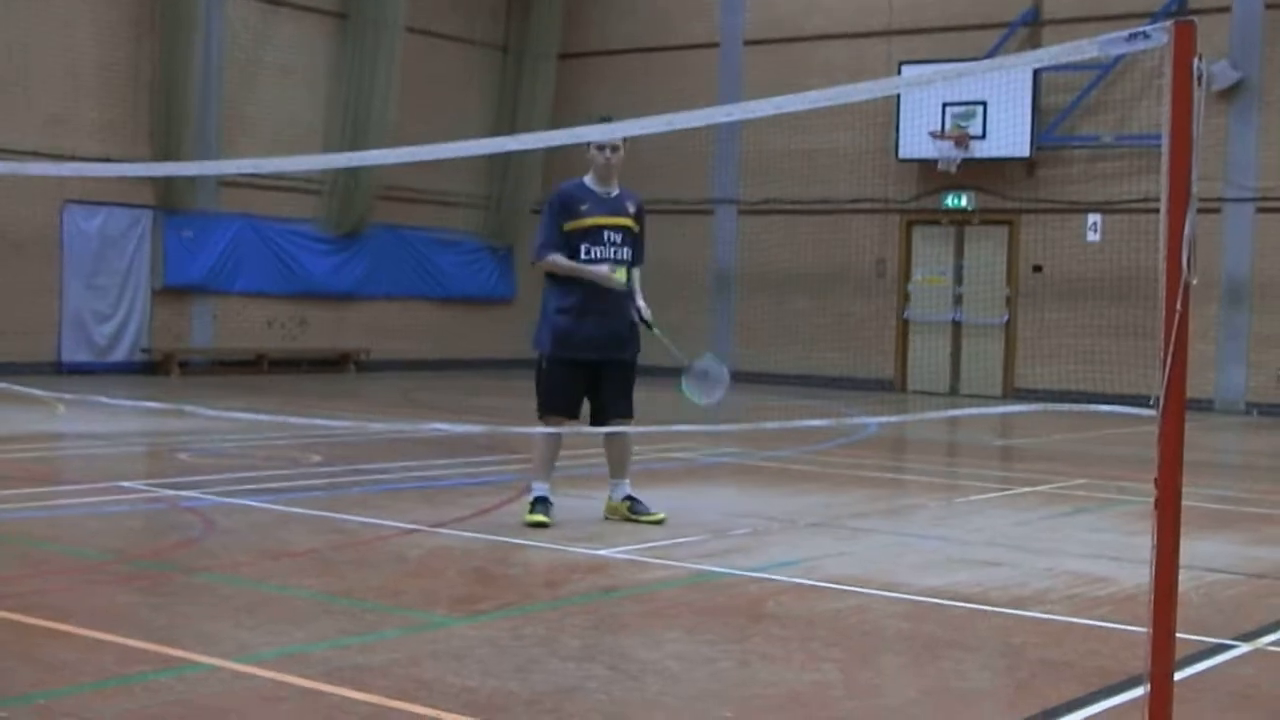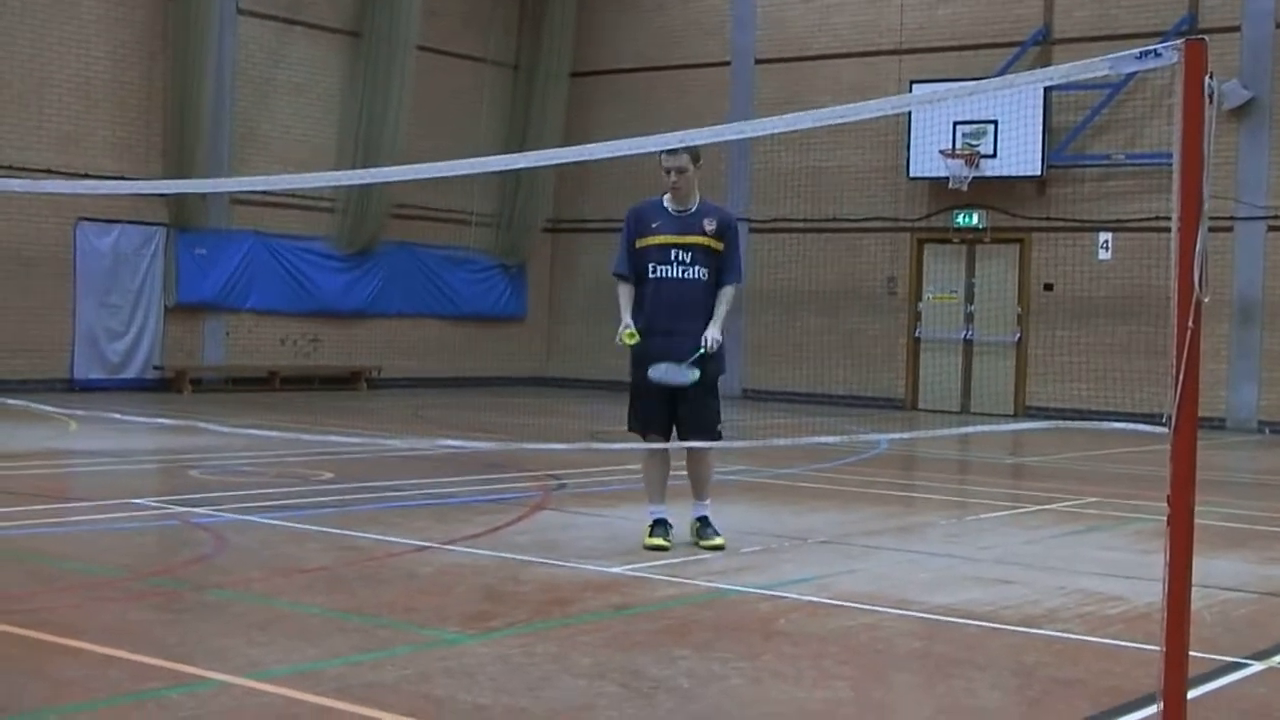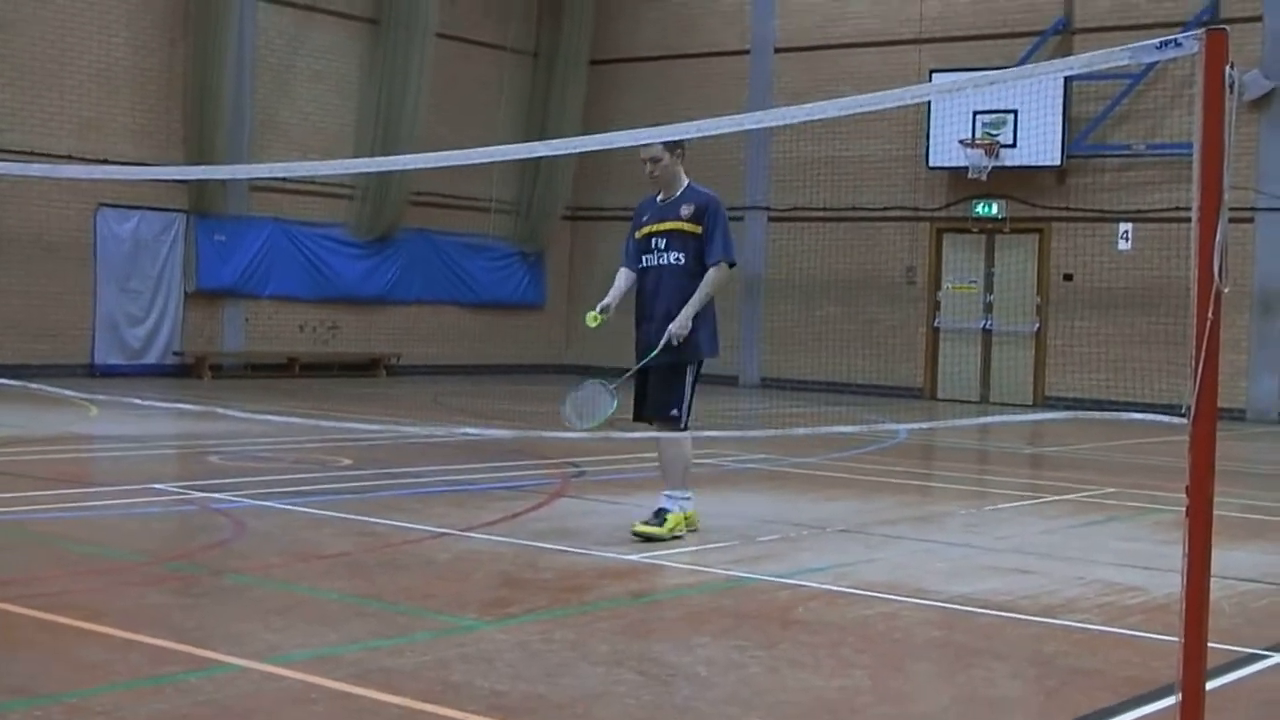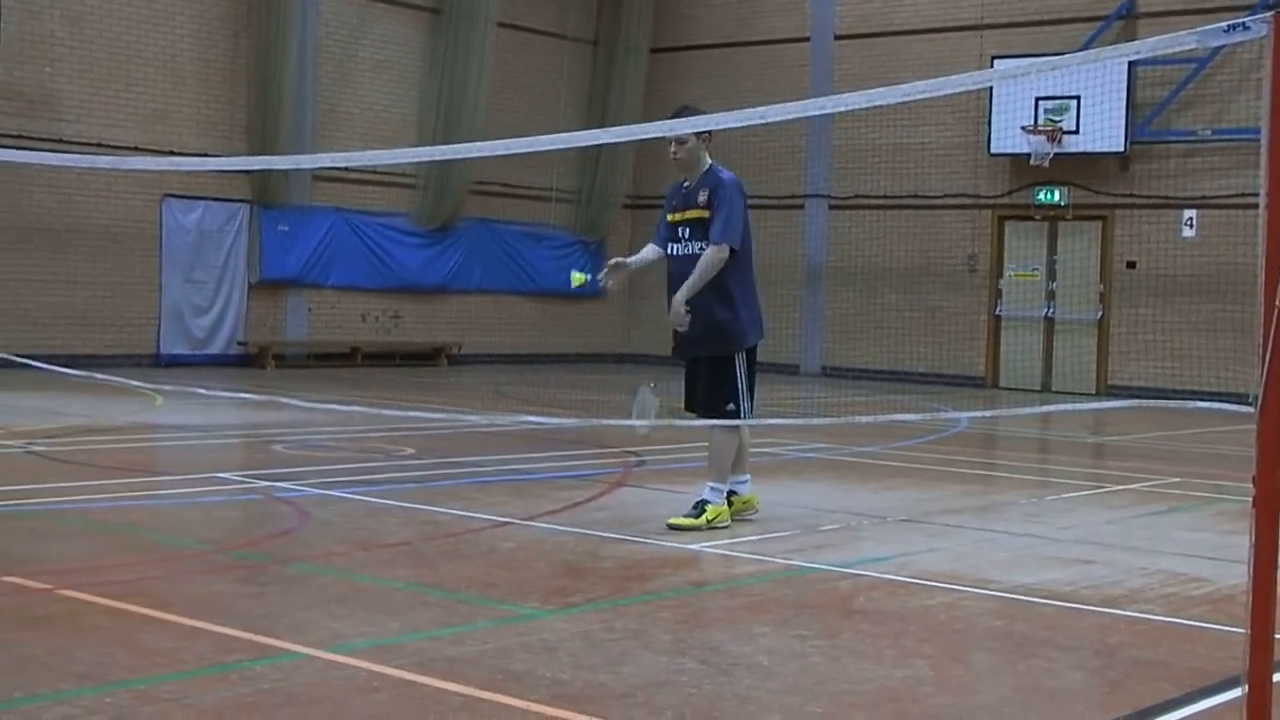
dt=1s
person 1, frame 1
left shoulder: (631, 205)
right shoulder: (565, 198)
right elbow: (545, 258)
left wrist: (635, 297)
right wrist: (589, 273)
left hip: (617, 333)
right hip: (569, 330)
left knee: (618, 417)
right knee: (556, 414)
left ankle: (621, 497)
right ankle: (540, 495)
person 1, frame 2
left shoulder: (721, 221)
right shoulder: (640, 216)
left elbow: (728, 282)
right elbow: (626, 277)
left wrist: (716, 325)
right wrist: (626, 318)
left hip: (698, 350)
right hip: (651, 349)
left knee: (702, 436)
right knee: (653, 435)
left ankle: (702, 517)
right ankle: (657, 519)
person 1, frame 3
left shoulder: (705, 204)
right shoulder: (643, 211)
left elbow: (719, 266)
right elbow: (631, 266)
left wrist: (686, 316)
right wrist: (612, 298)
left hip: (684, 333)
right hip: (650, 333)
left knee: (669, 418)
right knee: (666, 420)
left ankle: (672, 509)
right ankle: (683, 506)
person 1, frame 4
left shoulder: (725, 185)
right shoulder: (675, 193)
left elbow: (720, 248)
right elbow: (662, 245)
left wrist: (683, 295)
right wrist: (629, 262)
left hip: (729, 321)
right hip: (696, 324)
left knee: (725, 409)
right knee: (722, 410)
left ankle: (714, 501)
right ankle: (740, 491)
